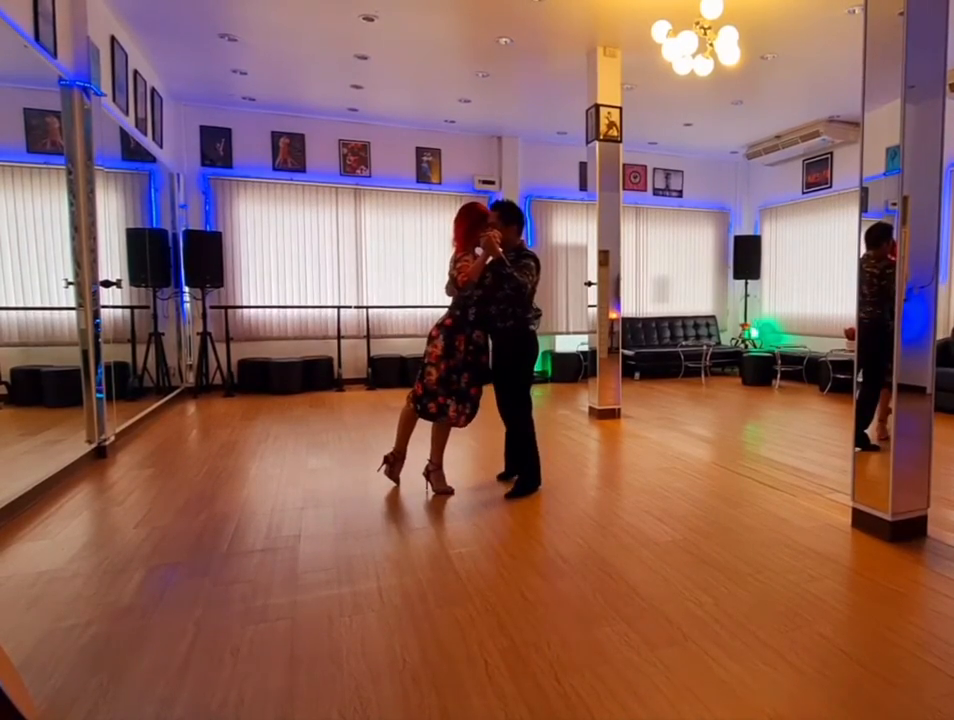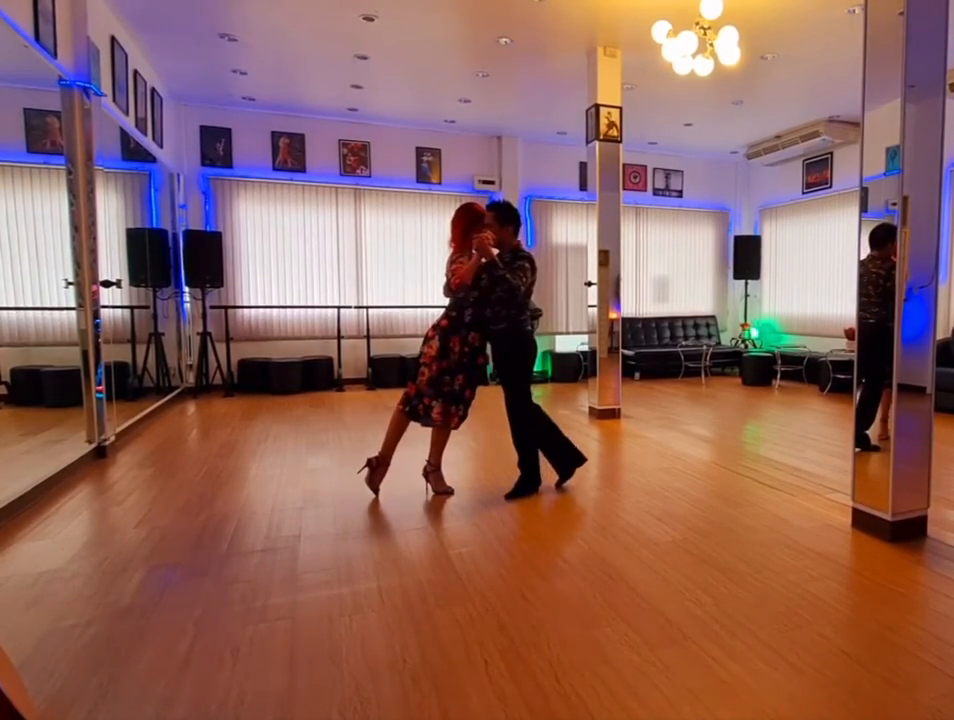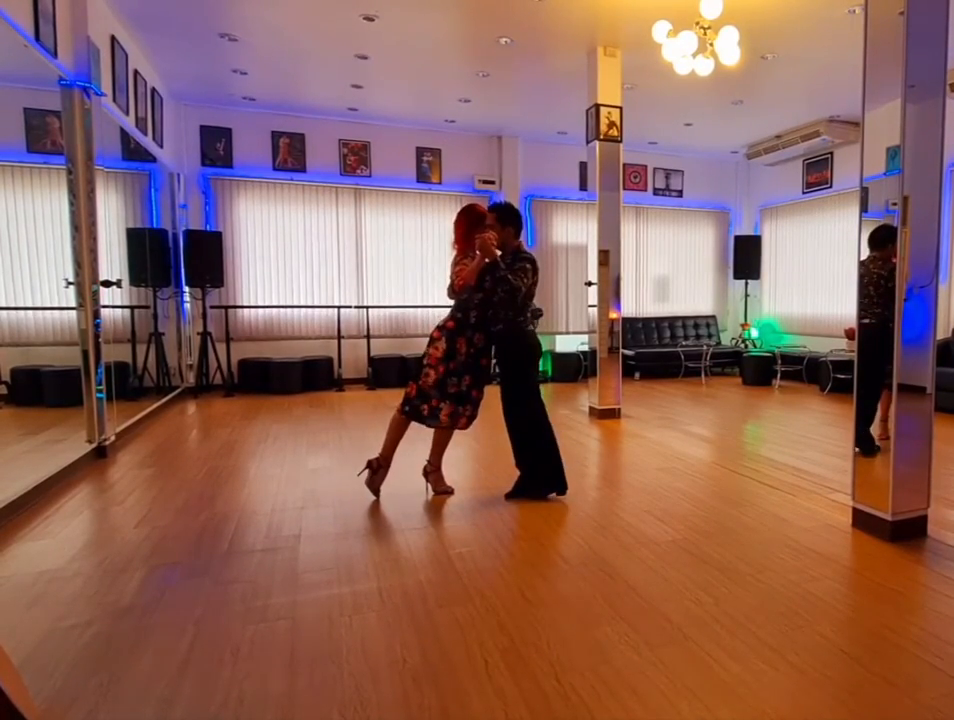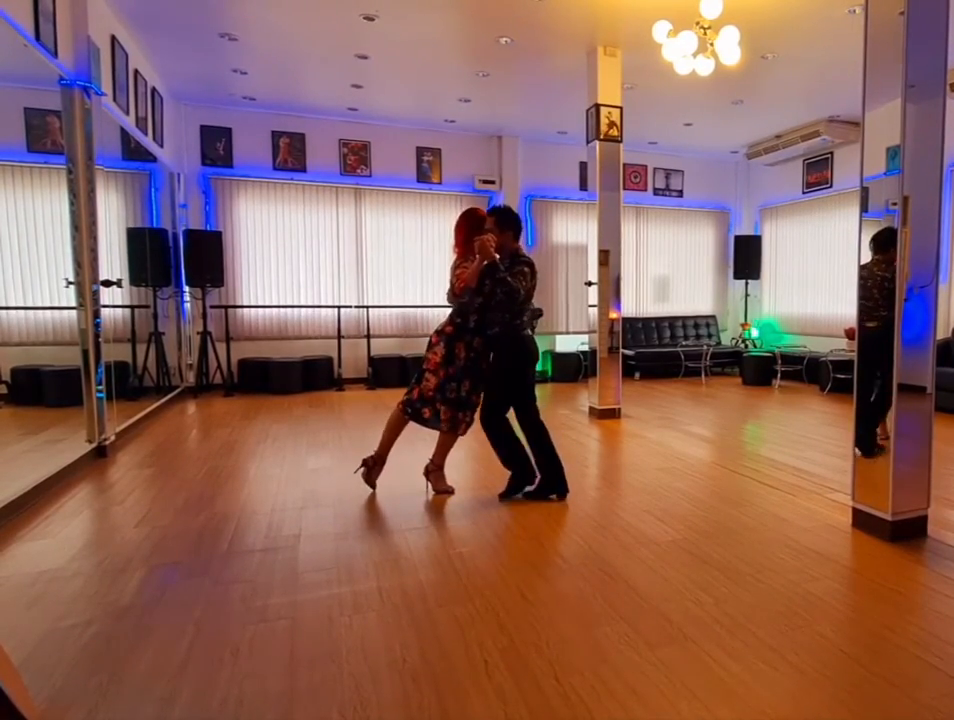
dt=0.5s
person 1, frame 1
left shoulder: (526, 260)
right shoulder: (499, 259)
left elbow: (522, 289)
right elbow: (488, 294)
left wrist: (498, 258)
left hip: (519, 341)
right hip: (502, 340)
left knee: (518, 408)
right knee: (508, 406)
left ankle: (529, 476)
right ankle: (517, 462)
person 1, frame 2
left shoulder: (521, 260)
right shoulder: (501, 260)
left elbow: (514, 291)
right elbow: (489, 296)
left wrist: (490, 259)
left hip: (515, 342)
right hip: (504, 341)
left knee: (519, 408)
right knee: (522, 406)
left ankle: (530, 476)
right ankle: (565, 456)
person 1, frame 3
left shoulder: (523, 261)
right shoulder: (504, 261)
left elbow: (514, 293)
right elbow: (492, 296)
left wrist: (492, 259)
left hip: (518, 344)
right hip: (509, 343)
left knee: (522, 412)
right knee: (524, 411)
left ankle: (540, 477)
right ankle: (534, 477)
person 1, frame 4
left shoulder: (521, 265)
right shoulder: (504, 264)
left elbow: (514, 295)
right elbow: (492, 300)
left wrist: (491, 262)
left hip: (514, 349)
right hip: (508, 349)
left knee: (492, 416)
right knee: (526, 414)
left ankle: (521, 472)
right ankle: (552, 480)
person 2, frame 1
left shoulder: (472, 258)
right shoulder: (465, 258)
right elbow: (465, 282)
right wrist: (487, 255)
left hip: (465, 338)
right hip: (453, 336)
left knee: (446, 402)
right knee: (429, 397)
left ankle: (433, 467)
right ankle: (402, 457)
person 2, frame 2
left shoulder: (471, 259)
right shoulder: (461, 258)
right elbow: (457, 284)
right wrist: (480, 256)
left hip: (466, 341)
right hip: (450, 338)
left knee: (448, 405)
right knee: (419, 399)
left ankle: (434, 468)
right ankle: (383, 460)
person 2, frame 3
left shoulder: (476, 260)
right shoulder: (466, 259)
right elbow: (461, 286)
right wrist: (483, 257)
left hip: (470, 343)
right hip: (454, 339)
left knee: (453, 406)
right knee: (418, 400)
left ankle: (434, 468)
right ankle: (382, 462)
person 2, frame 4
left shoulder: (476, 264)
right shoulder: (466, 263)
right elbow: (461, 289)
right wrist: (482, 260)
left hip: (471, 346)
right hip: (454, 343)
left knee: (458, 410)
right knee: (417, 401)
left ankle: (436, 468)
right ankle: (379, 459)
person 3, frame 1
left shoulder: (860, 265)
right shoulder: (887, 268)
right elbow: (896, 297)
left hip: (860, 327)
right hip: (876, 329)
right knee: (873, 383)
left ankle: (852, 431)
right ankle: (857, 432)
person 3, frame 2
left shoulder: (861, 266)
right shoulder: (891, 268)
left elbow: (862, 296)
right elbow: (898, 300)
left hip: (860, 328)
right hip: (879, 331)
left knee: (856, 380)
right knee: (874, 384)
left ankle: (853, 433)
right ankle: (858, 434)
person 3, frame 3
left shoulder: (860, 267)
right shoulder: (890, 269)
right elbow: (898, 300)
left hip: (861, 328)
right hip: (879, 331)
left knee: (861, 384)
right knee: (873, 385)
left ankle: (859, 436)
right ankle: (862, 436)
person 3, frame 4
left shoulder: (860, 272)
right shoulder: (895, 273)
left hip: (863, 333)
right hip: (886, 334)
left knee: (863, 387)
right knee: (889, 386)
left ankle: (864, 440)
right ankle: (867, 434)
